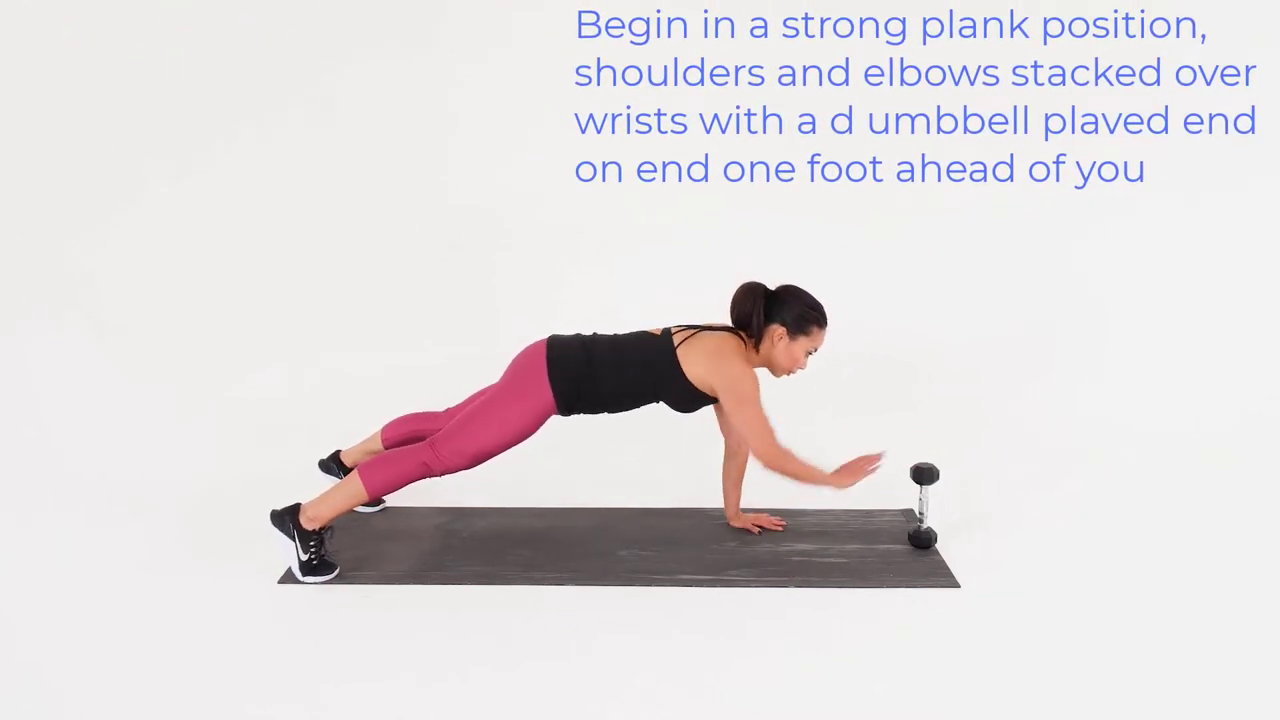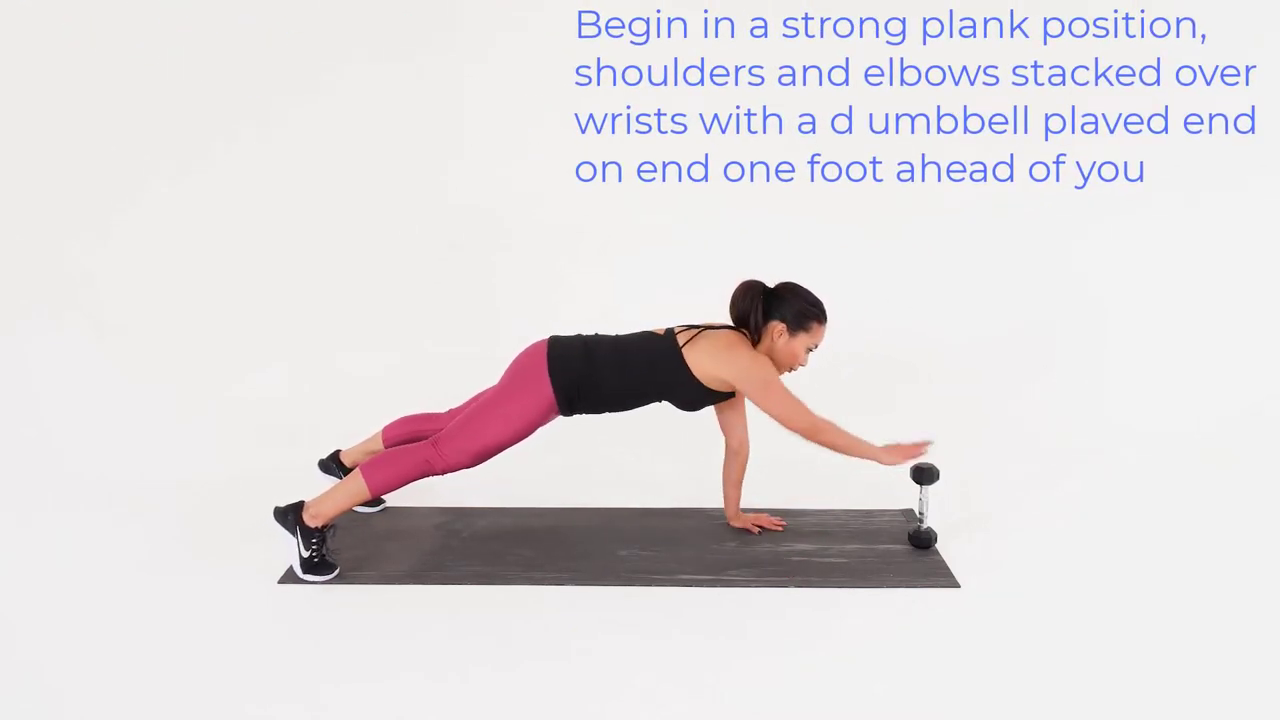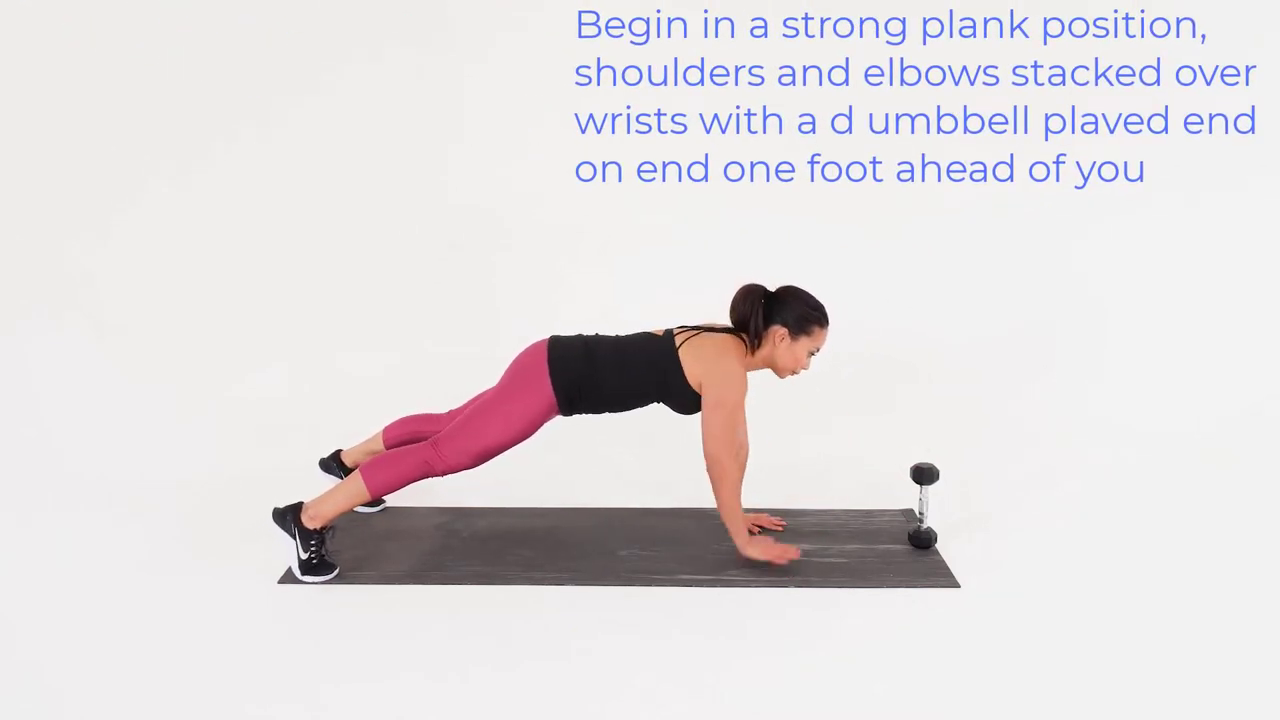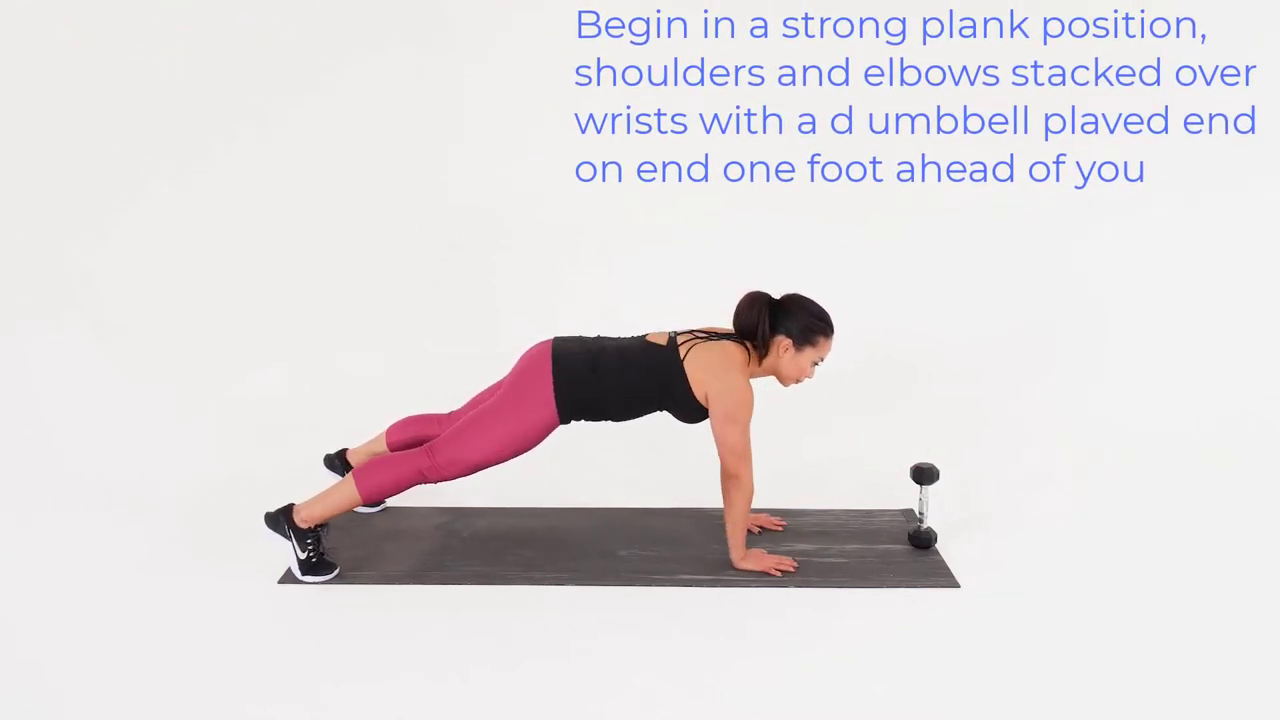
dt=0.3s
person 1, frame 1
left shoulder: (729, 346)
right shoulder: (730, 363)
left elbow: (736, 442)
right elbow: (770, 454)
left wrist: (733, 510)
right wrist: (834, 478)
left hip: (557, 368)
right hip: (547, 377)
left knee: (447, 424)
right knee: (441, 453)
left ankle: (347, 460)
right ankle: (306, 520)
person 1, frame 2
left shoulder: (734, 351)
right shoulder: (737, 357)
left elbow: (735, 437)
right elbow: (803, 424)
left wrist: (736, 510)
right wrist: (877, 453)
left hip: (561, 372)
right hip: (549, 375)
left knee: (450, 425)
right knee: (444, 450)
left ankle: (349, 460)
right ankle: (309, 516)
person 1, frame 3
left shoulder: (728, 346)
right shoulder: (728, 365)
left elbow: (734, 444)
right elbow: (723, 465)
left wrist: (737, 514)
right wrist: (744, 539)
left hip: (557, 366)
right hip: (551, 376)
left knee: (449, 426)
right knee: (443, 452)
left ankle: (347, 460)
right ankle: (309, 518)
person 1, frame 4
left shoulder: (730, 347)
right shoulder: (734, 379)
left elbow: (730, 451)
right elbow: (737, 473)
left wrist: (738, 513)
right wrist: (740, 552)
left hip: (554, 362)
right hip: (554, 391)
left knee: (452, 426)
right knee: (440, 458)
left ankle: (352, 459)
right ankle: (299, 517)
